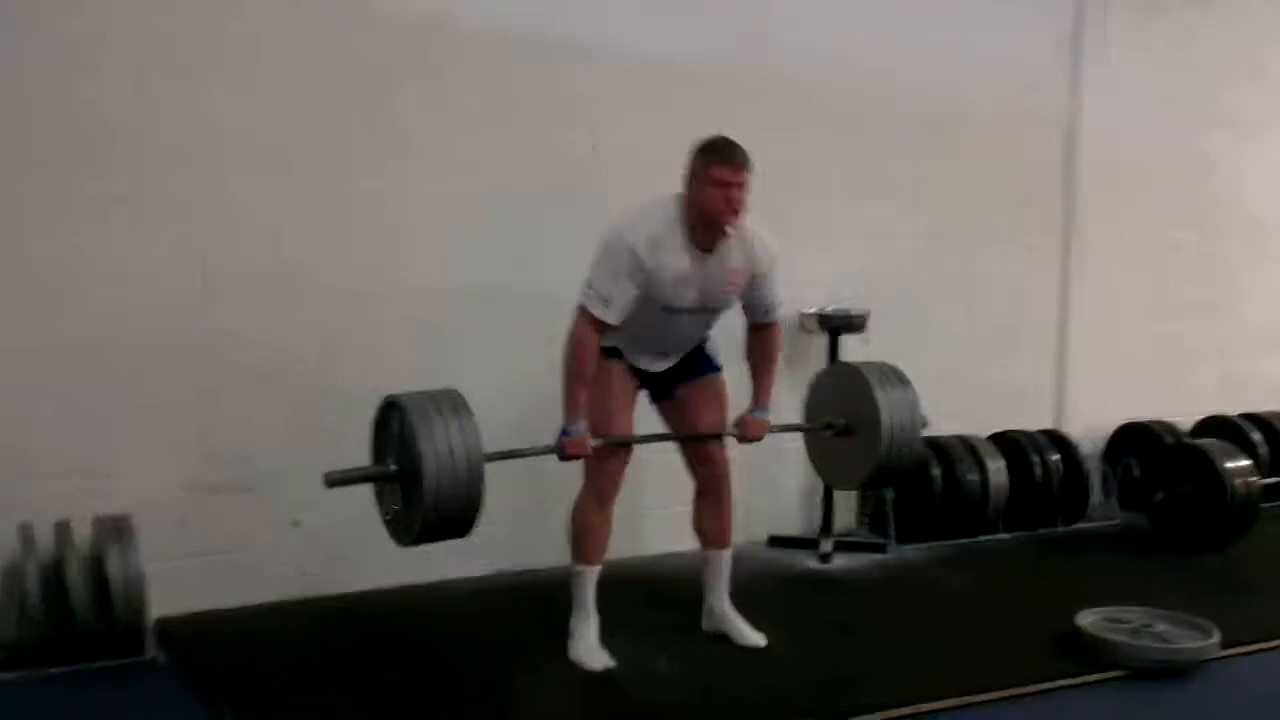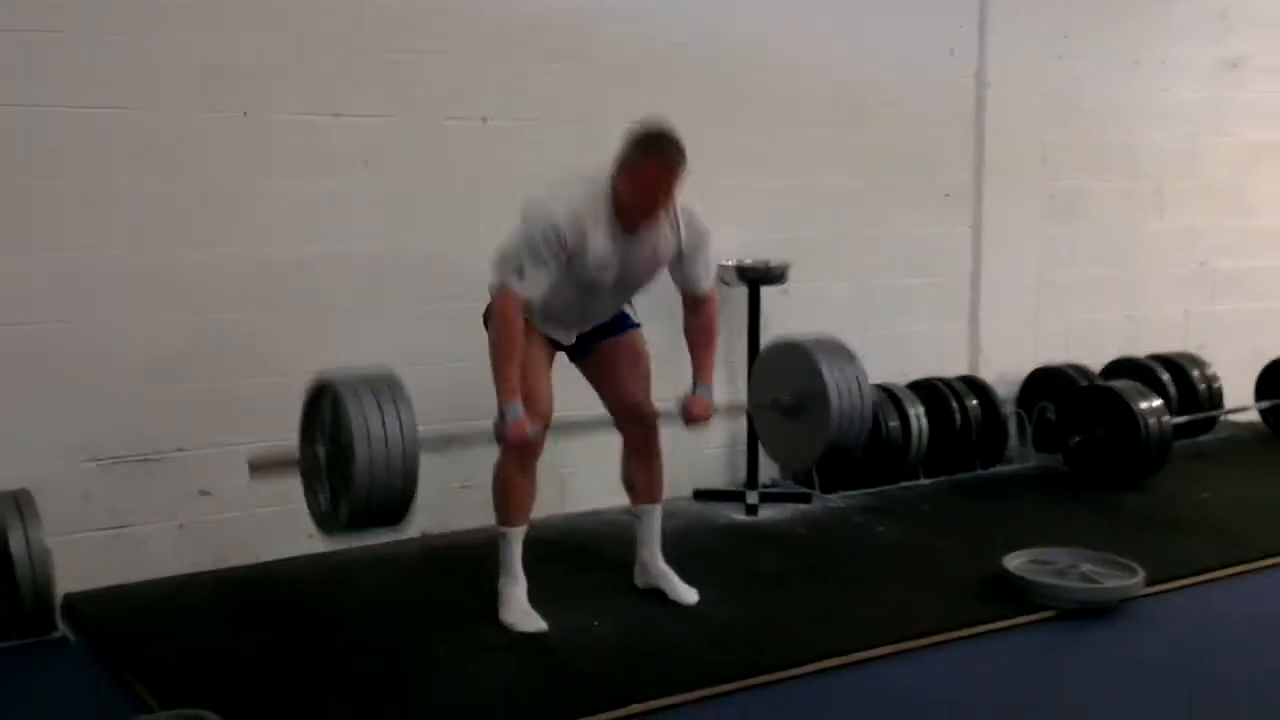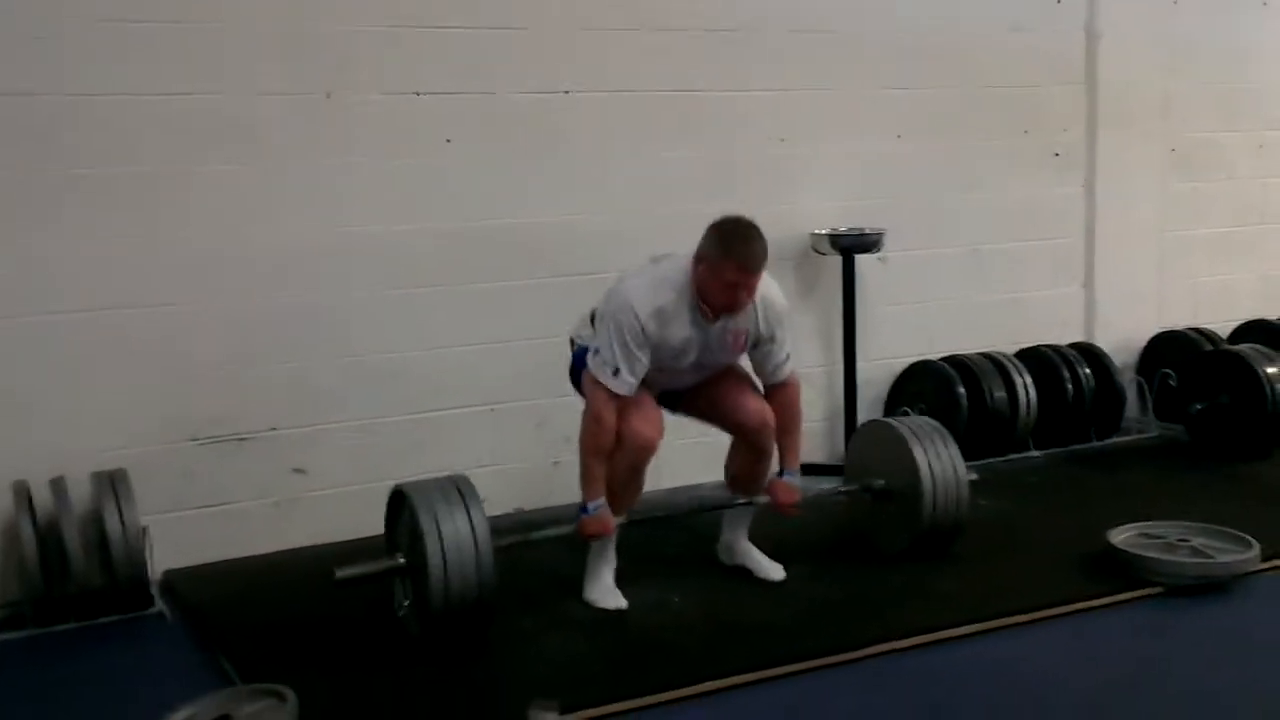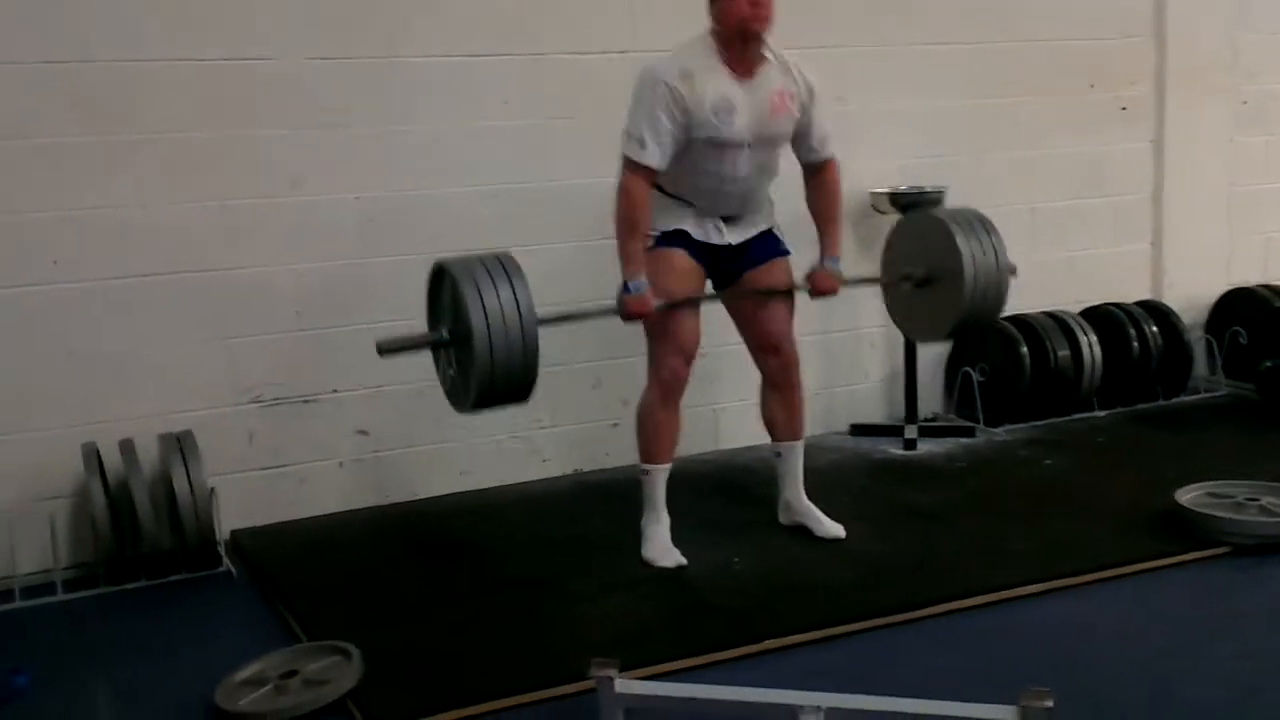
dt=1s
person 1, frame 1
left shoulder: (752, 248)
right shoulder: (640, 241)
left elbow: (764, 327)
right elbow: (588, 328)
left wrist: (760, 405)
right wrist: (575, 424)
left hip: (686, 351)
right hip: (618, 344)
left knee: (714, 470)
right knee: (607, 472)
left ankle: (718, 605)
right ankle: (584, 622)
person 1, frame 2
left shoulder: (685, 221)
right shoulder: (561, 215)
left elbow: (701, 300)
right elbow: (510, 310)
left wrist: (701, 387)
right wrist: (512, 408)
left hip: (601, 318)
right hip: (534, 314)
left knee: (644, 423)
right knee: (528, 433)
left ankle: (650, 561)
right ankle: (511, 584)
person 1, frame 3
left shoulder: (768, 302)
right shoulder: (641, 302)
left elbow: (782, 385)
right elbow: (602, 403)
left wrist: (789, 473)
right wrist: (593, 503)
right hip: (607, 355)
left knee: (758, 423)
right knee: (641, 436)
left ankle: (735, 539)
right ankle: (601, 561)
person 1, frame 4
left shoulder: (793, 79)
right shoulder: (674, 76)
left elbow: (820, 167)
right elbow: (636, 176)
left wrist: (830, 256)
right wrist: (634, 279)
left hip: (752, 226)
right hip: (677, 227)
left knee: (781, 360)
right knee: (671, 369)
left ankle: (793, 498)
right ankle: (655, 519)
